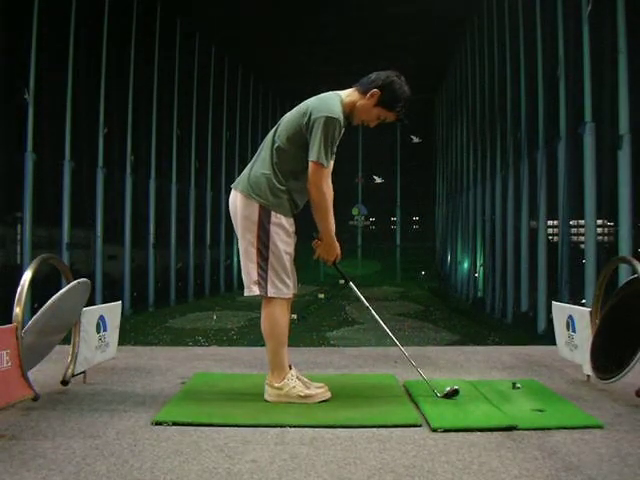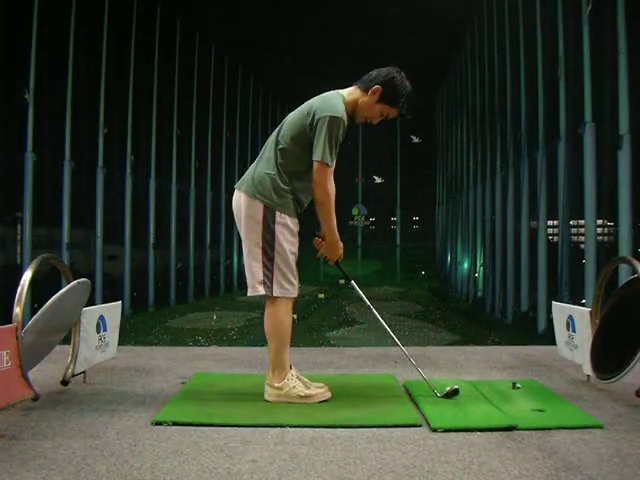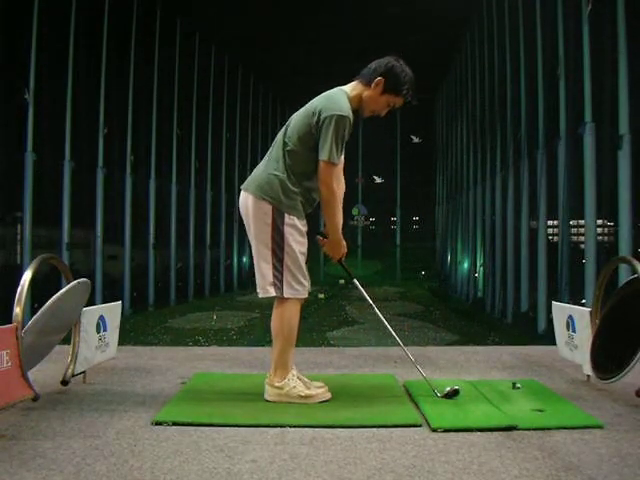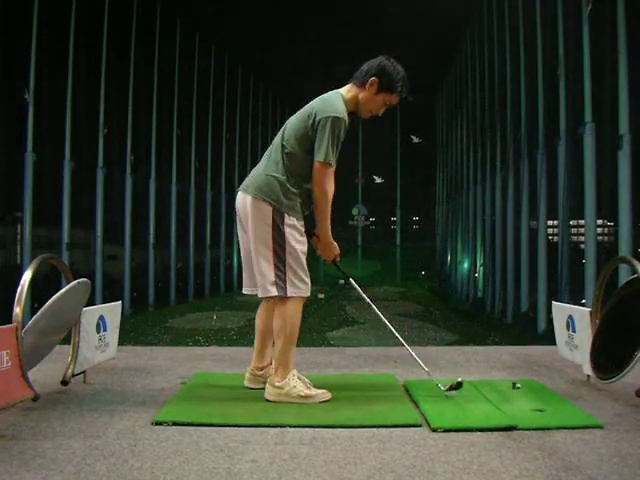
dt=0.5s
person 1, frame 1
left shoulder: (331, 110)
right shoulder: (330, 113)
left elbow: (324, 181)
right elbow: (315, 183)
left wrist: (329, 235)
right wrist: (328, 238)
left hip: (266, 201)
right hip: (262, 201)
left knee: (283, 291)
right knee: (276, 292)
left ankle: (282, 374)
right ankle: (279, 381)
person 1, frame 2
left shoulder: (332, 107)
right shoulder: (333, 112)
left elbow: (326, 180)
right elbow: (320, 183)
left wrist: (328, 233)
right wrist: (333, 237)
left hip: (264, 199)
right hip: (266, 202)
left knee: (283, 291)
right knee: (280, 292)
left ankle: (282, 373)
right ankle: (279, 382)
person 1, frame 3
left shoulder: (336, 104)
right shoulder: (338, 111)
left elbow: (336, 176)
right elbow: (326, 181)
left wrist: (336, 230)
right wrist: (335, 237)
left hip: (265, 198)
right hip: (275, 202)
left knee: (288, 291)
right knee: (290, 291)
left ankle: (281, 373)
right ankle: (280, 381)
person 1, frame 4
left shoulder: (330, 107)
right shoulder: (335, 113)
left elbow: (326, 178)
right elbow: (320, 182)
left wrist: (322, 232)
right wrist: (326, 238)
left hip: (258, 198)
right hip: (272, 203)
left knee: (274, 290)
right knee: (291, 291)
left ankle: (260, 367)
right ankle: (282, 380)
